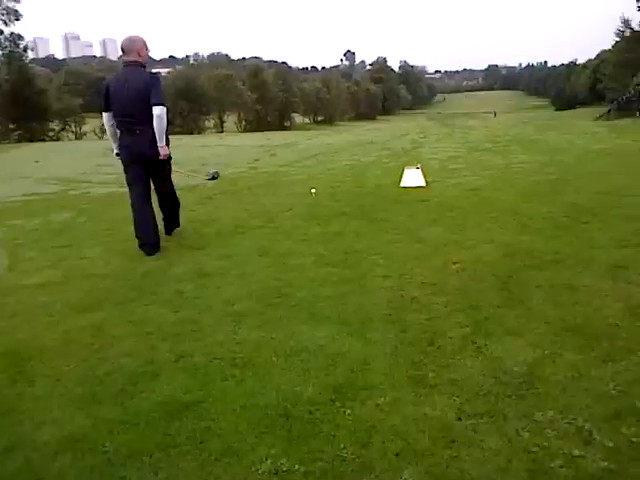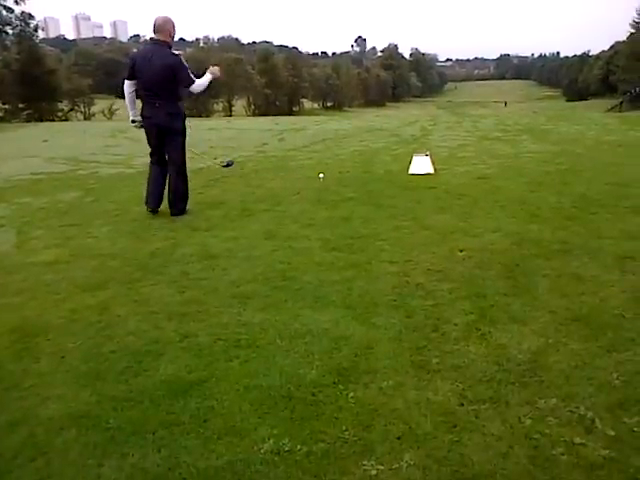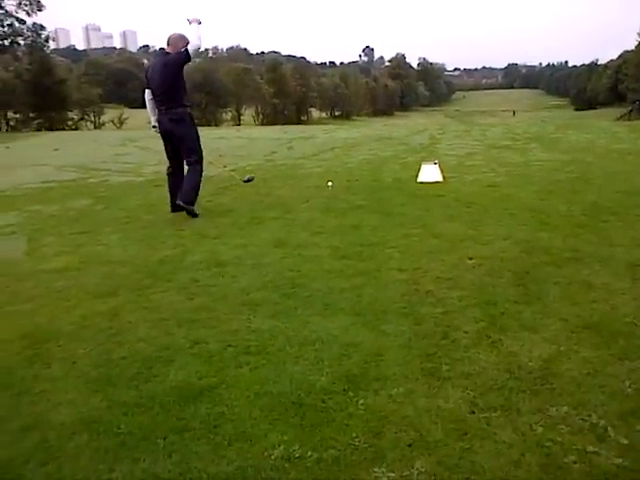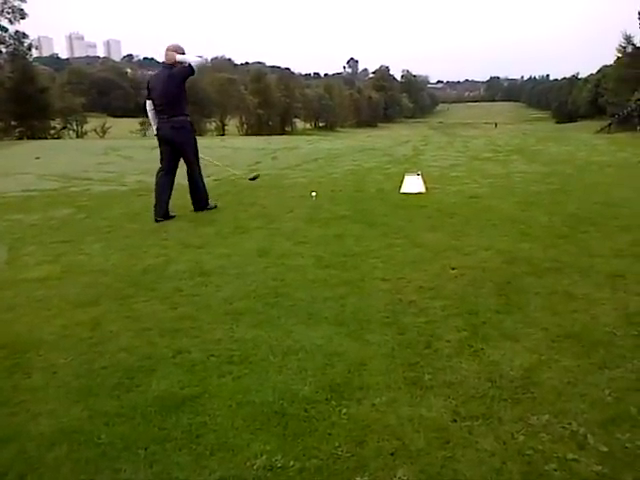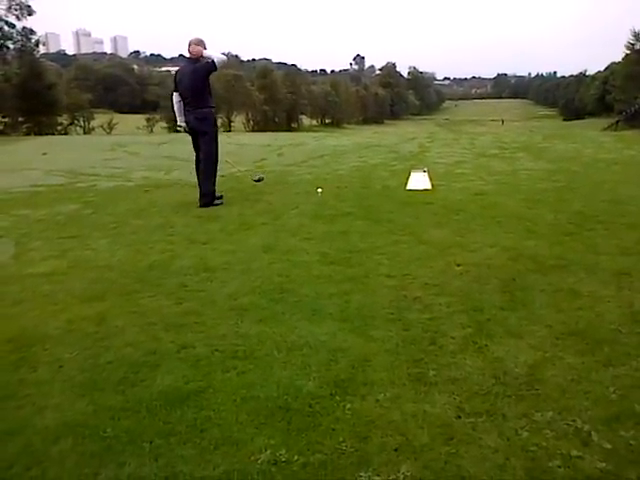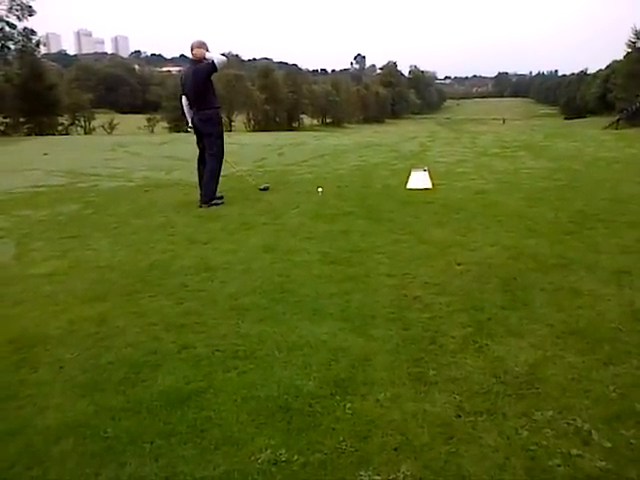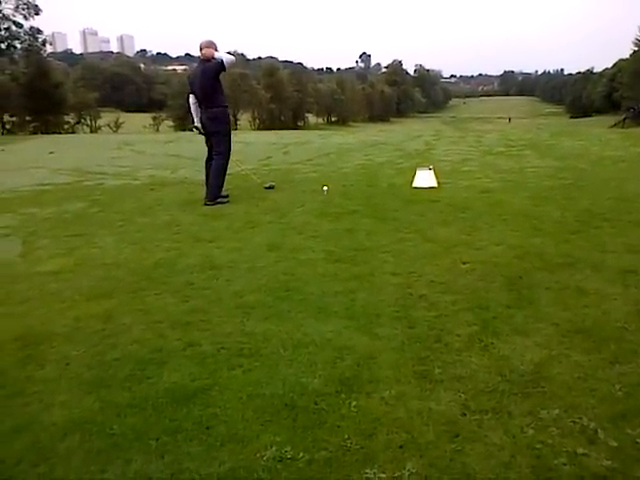
dt=0.7s
person 1, frame 1
left shoulder: (111, 83)
right shoulder: (151, 79)
left elbow: (107, 118)
right elbow: (159, 112)
left wrist: (116, 146)
right wrist: (162, 143)
left hip: (128, 145)
right hip: (152, 141)
left knee: (138, 195)
right knee: (164, 186)
left ankle: (149, 243)
right ankle: (171, 225)
person 1, frame 2
left shoulder: (137, 56)
right shoulder: (173, 59)
left elbow: (128, 87)
right elbow: (195, 87)
left wrist: (134, 114)
right wrist: (210, 75)
left hip: (149, 115)
right hip: (171, 115)
left knee: (157, 159)
right knee: (176, 161)
left ankle: (152, 202)
right ankle: (177, 207)
person 1, frame 3
left shoulder: (152, 66)
right shoulder: (172, 62)
left elbow: (148, 96)
right elbow: (196, 45)
left wrist: (155, 121)
right wrist: (195, 24)
left hip: (164, 120)
right hip: (180, 118)
left knee: (174, 162)
right knee: (194, 160)
left ankle: (176, 203)
right ankle: (186, 199)
person 1, frame 4
left shoulder: (153, 78)
right shoulder: (176, 74)
left elbow: (149, 106)
right elbow: (199, 61)
left wrist: (156, 128)
right wrist: (178, 58)
left hip: (163, 128)
right hip: (181, 126)
left knee: (166, 169)
right knee: (193, 166)
left ankle: (161, 211)
right ankle: (200, 203)
person 1, frame 5
left shoulder: (180, 71)
right shoulder: (200, 68)
left elbow: (176, 97)
left wrist: (181, 121)
right wrist: (204, 54)
left hip: (190, 118)
right hip: (204, 116)
left knee: (201, 156)
right knee: (209, 157)
left ankle: (207, 193)
right ankle: (207, 198)
person 1, frame 6
left shoulder: (186, 73)
right shoulder: (201, 69)
left elbow: (185, 100)
right elbow: (222, 60)
left wrist: (191, 122)
right wrist: (206, 55)
left hip: (198, 118)
right hip: (210, 117)
left knee: (204, 156)
right knee: (214, 156)
left ankle: (207, 193)
right ankle: (207, 198)
person 1, frame 7
left shoulder: (195, 73)
right shoulder: (210, 68)
left elbow: (192, 100)
right elbow: (231, 59)
left wrist: (197, 122)
right wrist: (214, 54)
left hip: (206, 116)
right hip: (218, 115)
left knee: (212, 154)
right knee: (221, 154)
left ankle: (212, 191)
right ankle: (212, 196)
